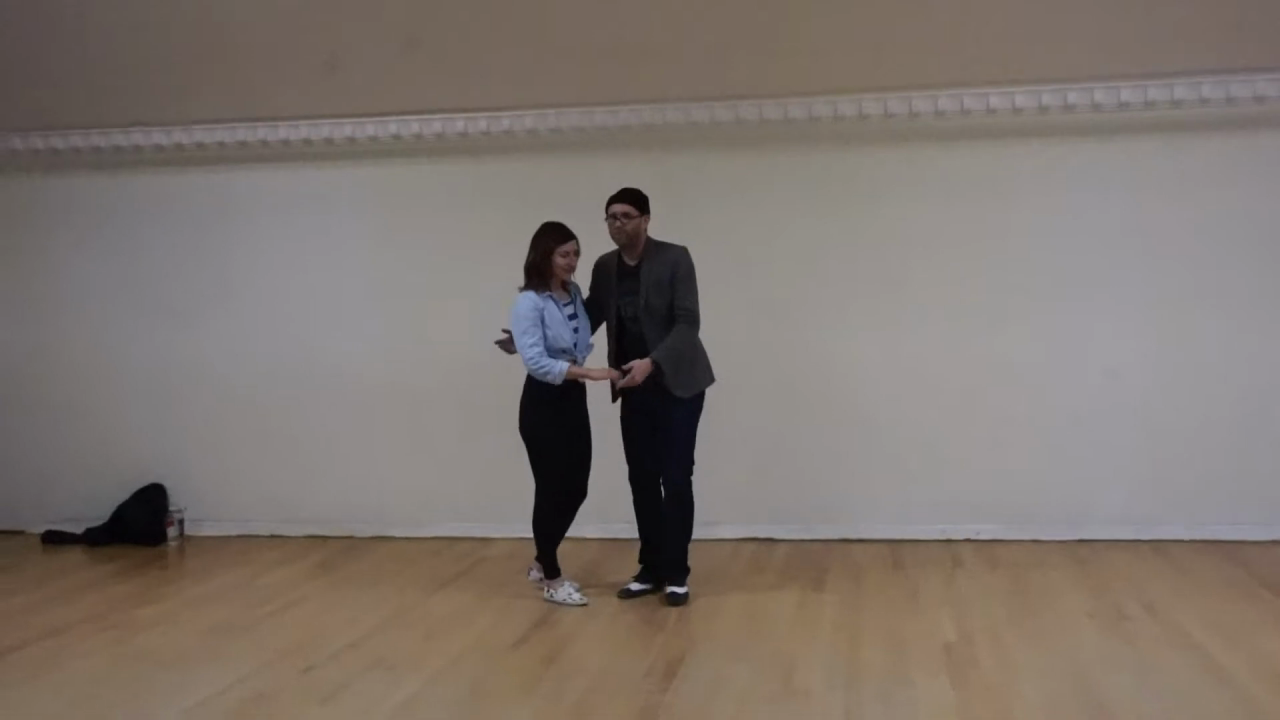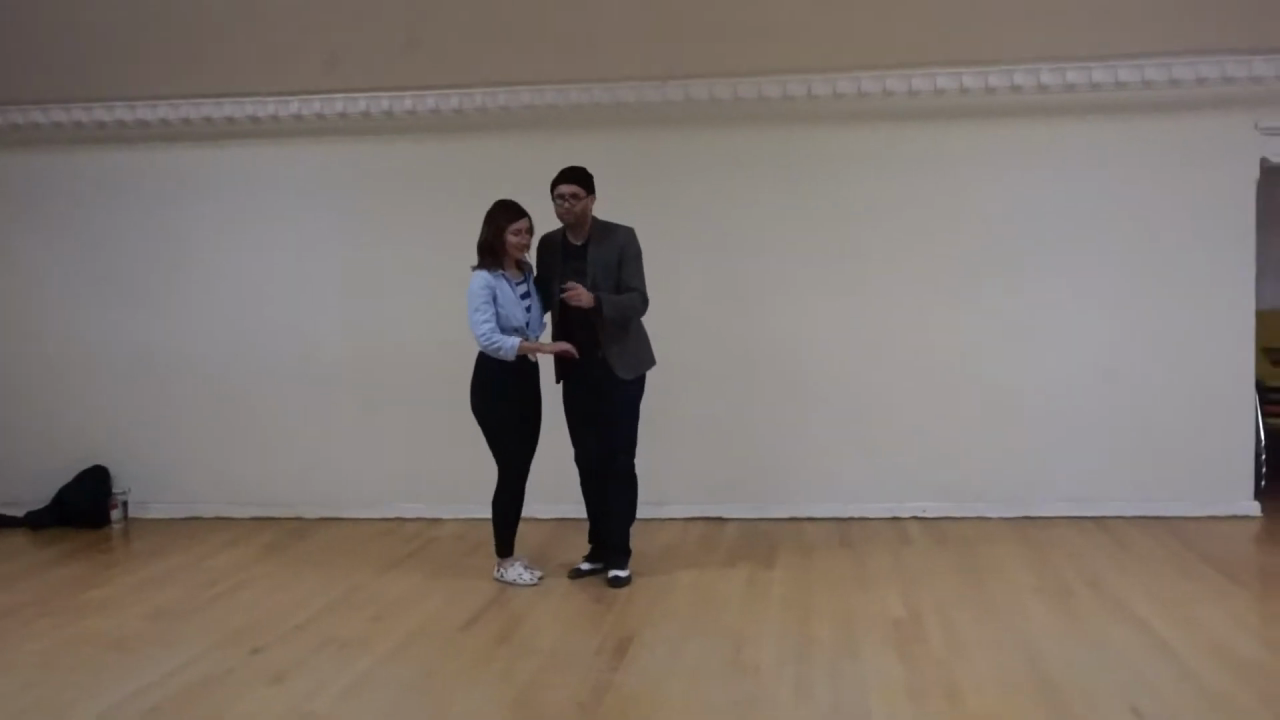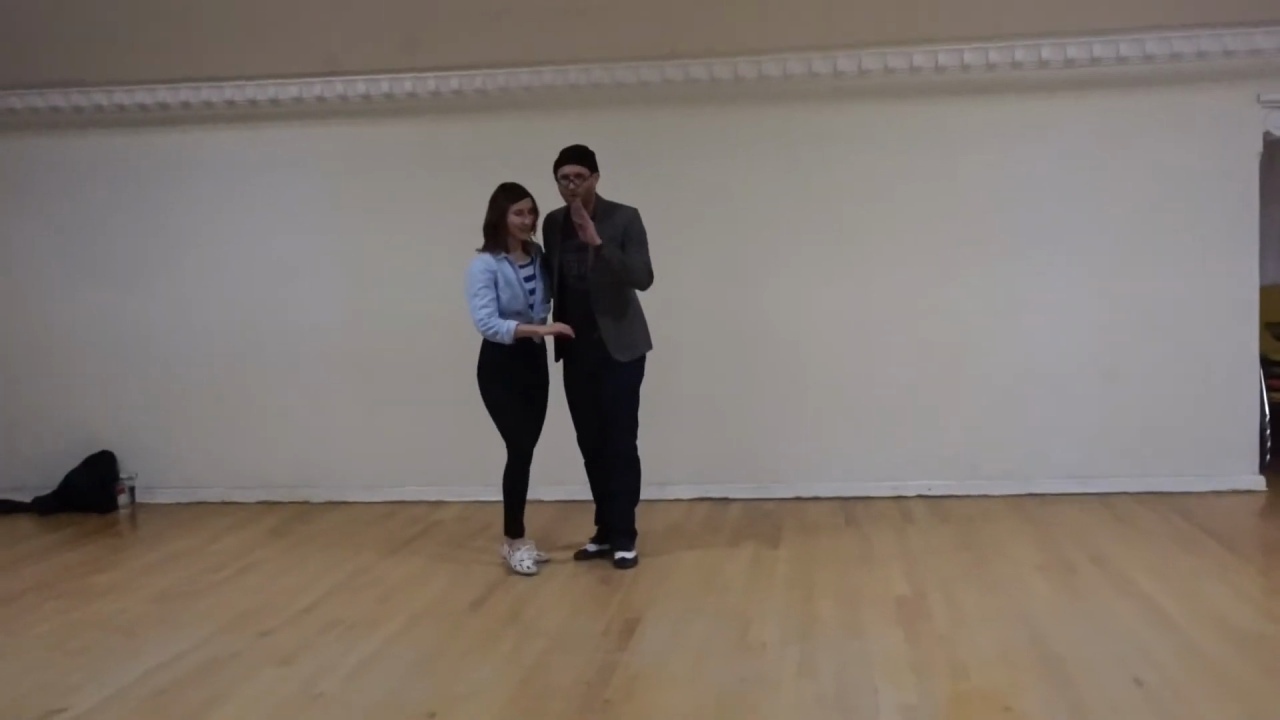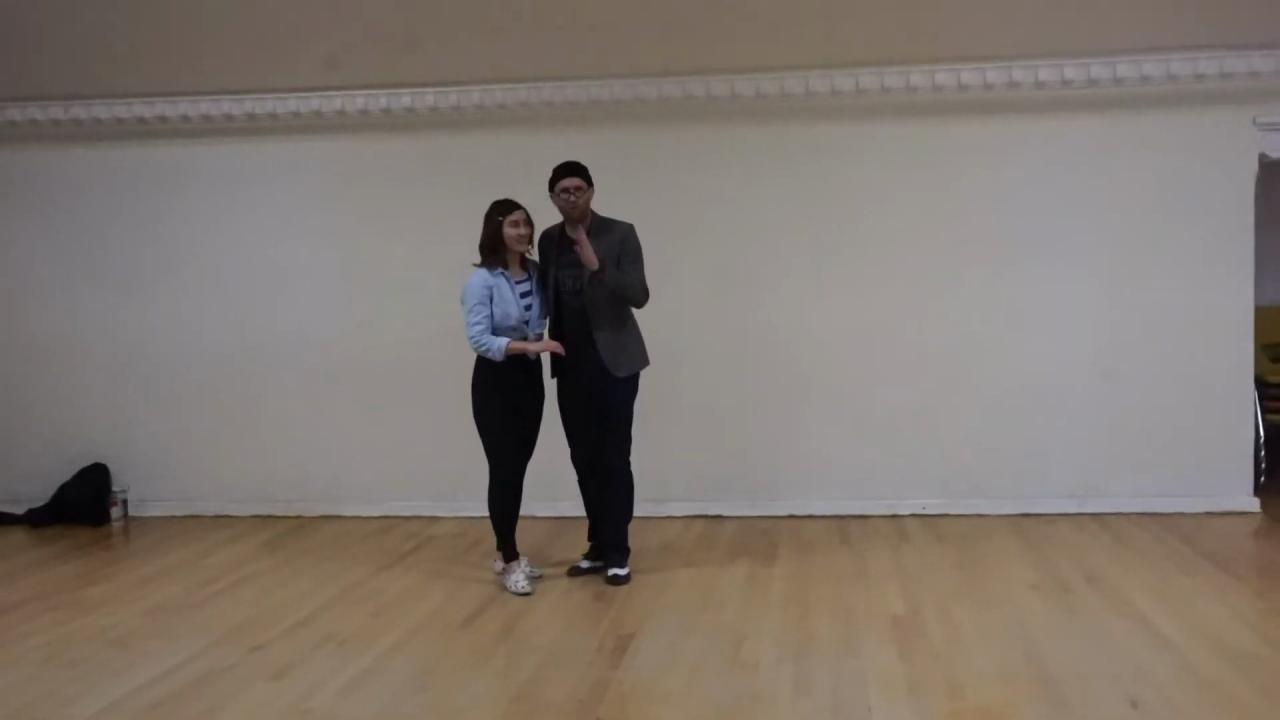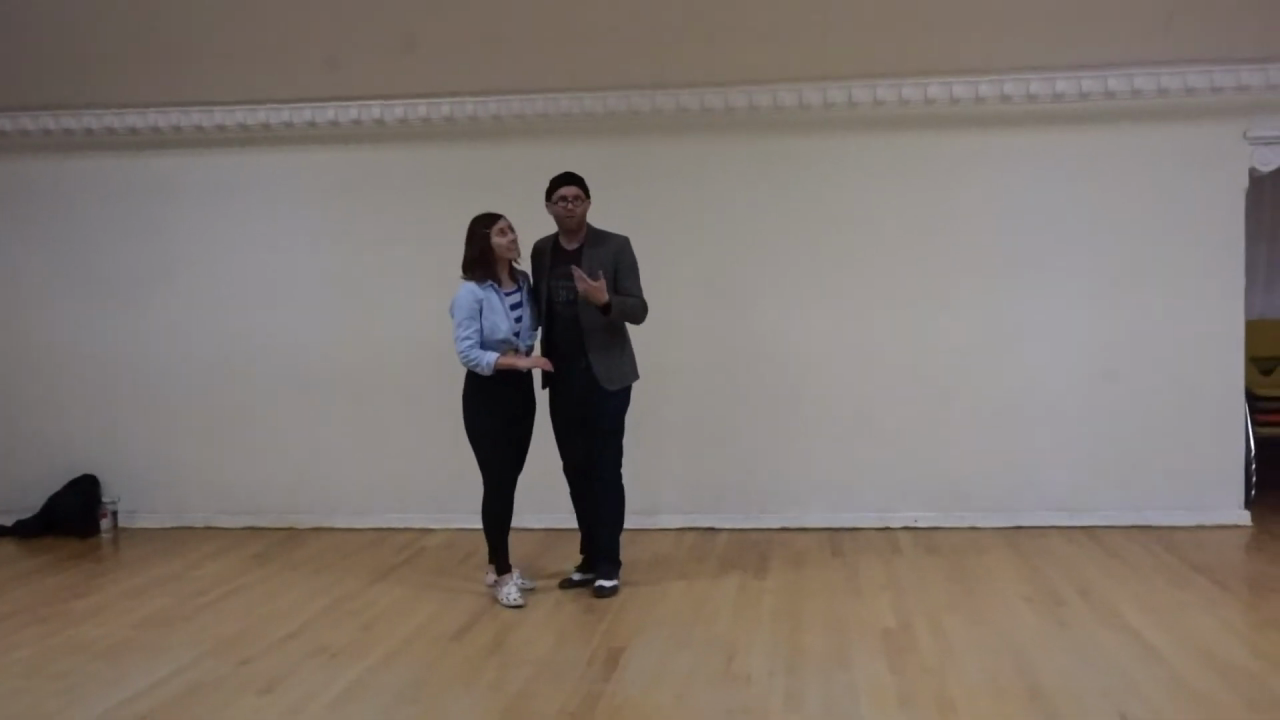
dt=0.3s
person 1, frame 1
left shoulder: (675, 258)
right shoulder: (605, 266)
left elbow: (688, 322)
right elbow: (589, 319)
left wrist: (652, 361)
left hip: (678, 384)
right hip: (635, 388)
left knee: (675, 476)
right knee: (642, 479)
left ankle: (676, 572)
right ankle: (650, 568)
person 1, frame 2
left shoulder: (621, 239)
right shoulder: (549, 245)
left elbow: (638, 301)
right elbow: (543, 299)
left wrist: (594, 300)
left hip: (620, 366)
right hip: (575, 369)
left knee: (618, 461)
right knee: (588, 462)
left ankle: (618, 554)
right ankle: (599, 549)
person 1, frame 3
left shoulder: (624, 218)
right shoulder: (553, 223)
left elbow: (643, 277)
left wrist: (599, 243)
left hip: (618, 348)
right hip: (575, 349)
left knee: (620, 443)
right knee: (591, 444)
left ankle: (624, 536)
right ankle: (604, 531)
person 1, frame 4
left shoulder: (620, 234)
right shoulder: (549, 240)
left elbow: (639, 295)
left wrist: (596, 266)
left hip: (613, 363)
right hip: (570, 365)
left knee: (614, 459)
right knee: (584, 460)
left ankle: (617, 552)
right ankle: (598, 547)
person 1, frame 5
left shoulder: (614, 247)
right shoulder: (542, 251)
left elbow: (638, 309)
right elbow: (540, 308)
left wrist: (606, 301)
left hip: (605, 375)
right hip: (562, 377)
left knee: (605, 470)
right knee: (576, 472)
left ankle: (608, 564)
right ankle: (590, 559)
person 2, frame 1
left shoulder: (575, 295)
right shoulder: (529, 303)
right elbow: (536, 362)
right wrist: (591, 372)
left hip: (573, 398)
right hip: (543, 403)
left knee: (576, 489)
right knee: (552, 491)
left ankle: (541, 564)
right ankle: (551, 579)
person 2, frame 2
left shoulder: (528, 273)
right shoulder: (482, 282)
right elbow: (488, 338)
right wrist: (544, 347)
left hip: (526, 377)
right hip: (495, 381)
left knee: (521, 469)
right knee: (511, 469)
left ankle: (510, 553)
right ankle: (504, 561)
person 2, frame 3
left shoulder: (537, 256)
right shoulder: (484, 265)
right elbow: (486, 322)
right wrist: (539, 328)
left hip: (534, 360)
right hip: (500, 364)
left knee: (527, 449)
right knee: (519, 448)
left ankle: (515, 536)
right ankle: (515, 540)
person 2, frame 4
left shoulder: (535, 272)
right shoulder: (482, 280)
right elbow: (478, 339)
left wrist: (539, 345)
right wrist: (529, 346)
left hip: (530, 376)
right hip: (495, 380)
left knee: (519, 468)
right knee: (503, 469)
left ankle: (506, 553)
right ankle: (509, 561)
person 2, frame 5
left shoulder: (524, 283)
right shoulder: (471, 293)
right elbow: (467, 353)
left wrist: (527, 358)
right wrist: (517, 361)
left hip: (520, 390)
right hip: (486, 393)
left knee: (510, 479)
right knee: (497, 481)
left ankle: (497, 566)
right ankle: (502, 574)
